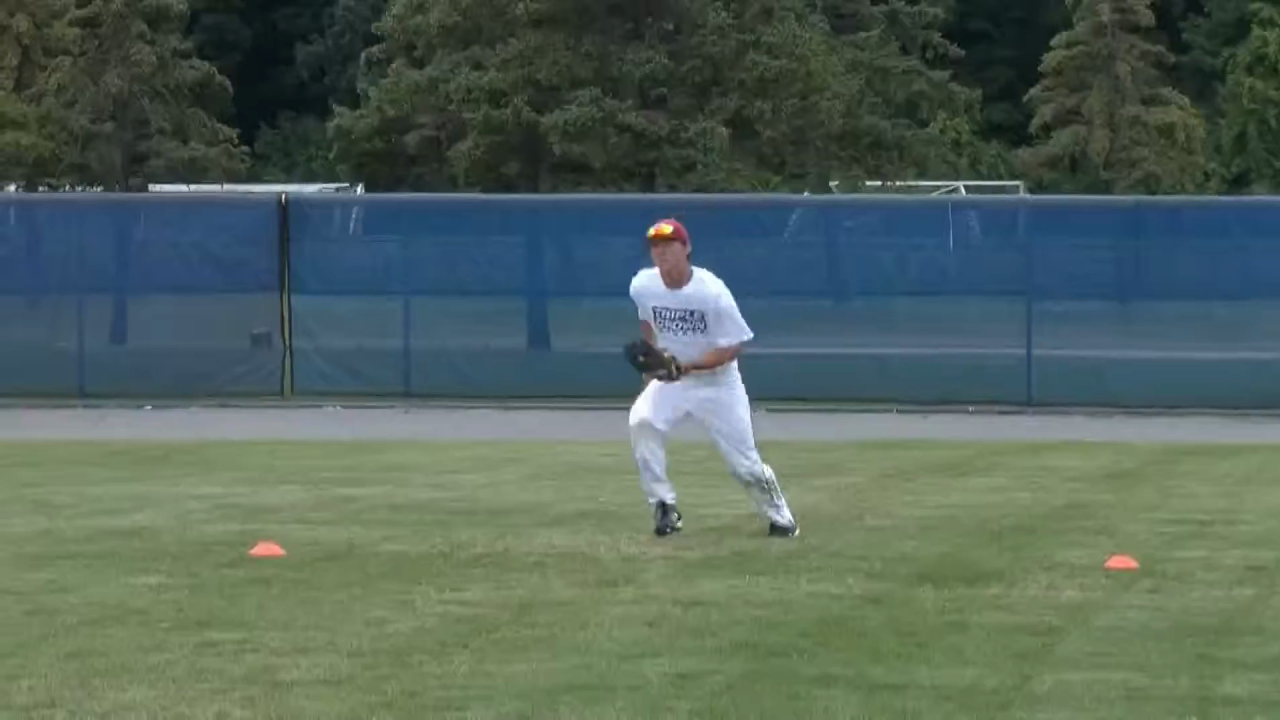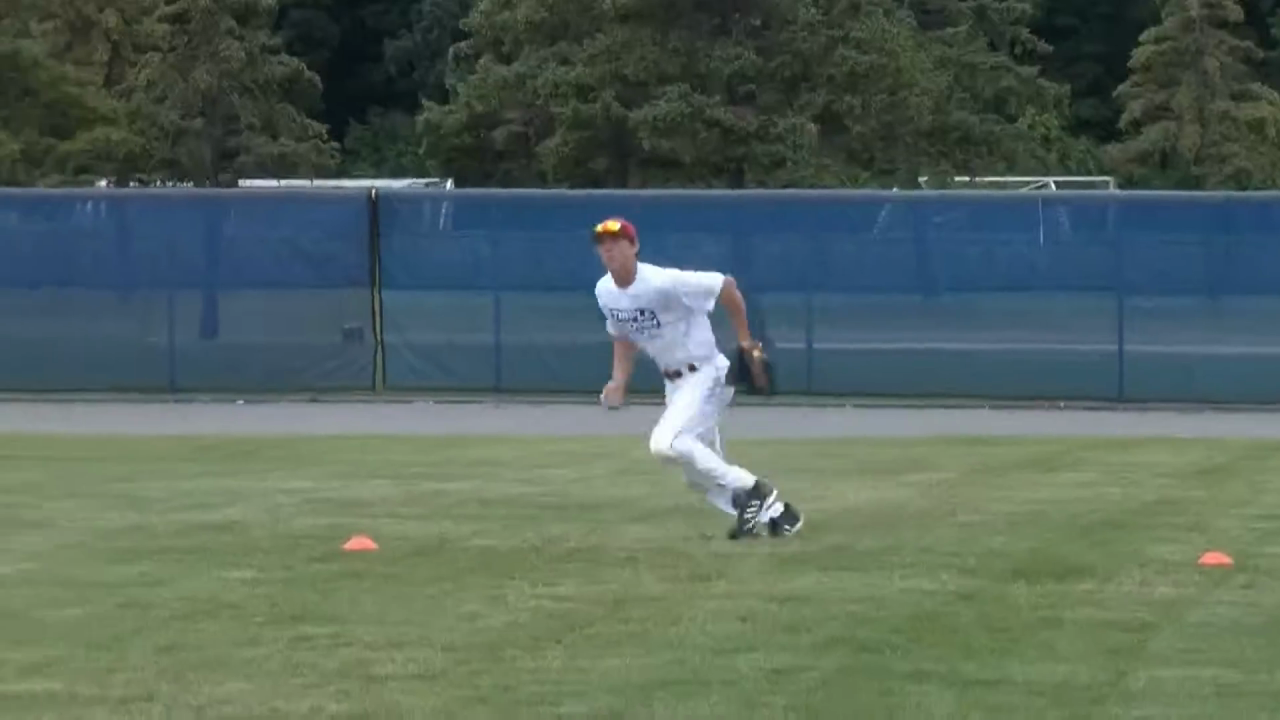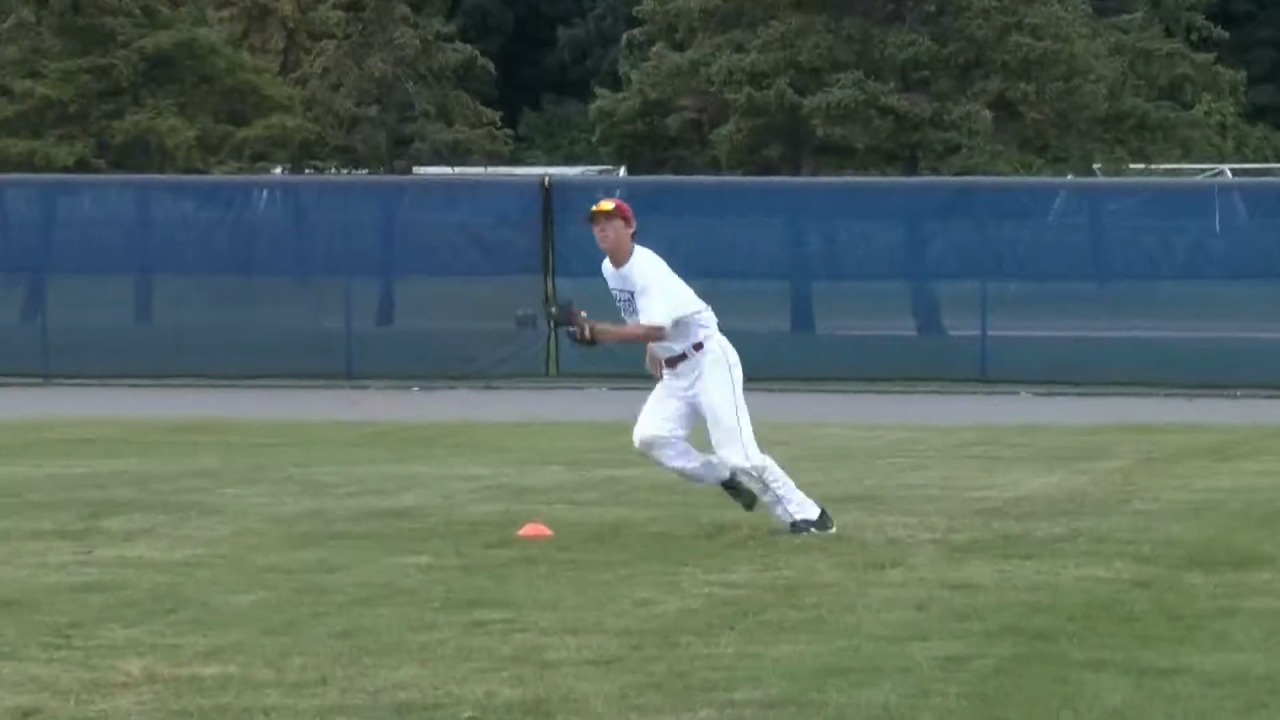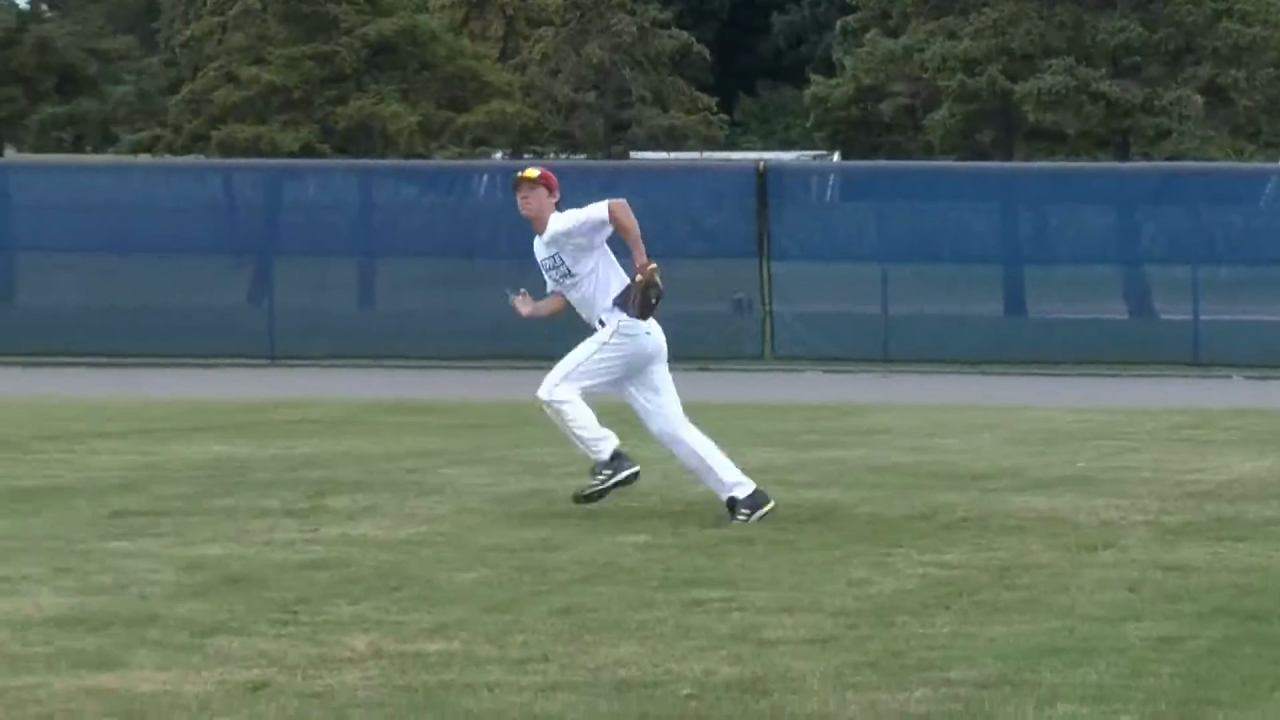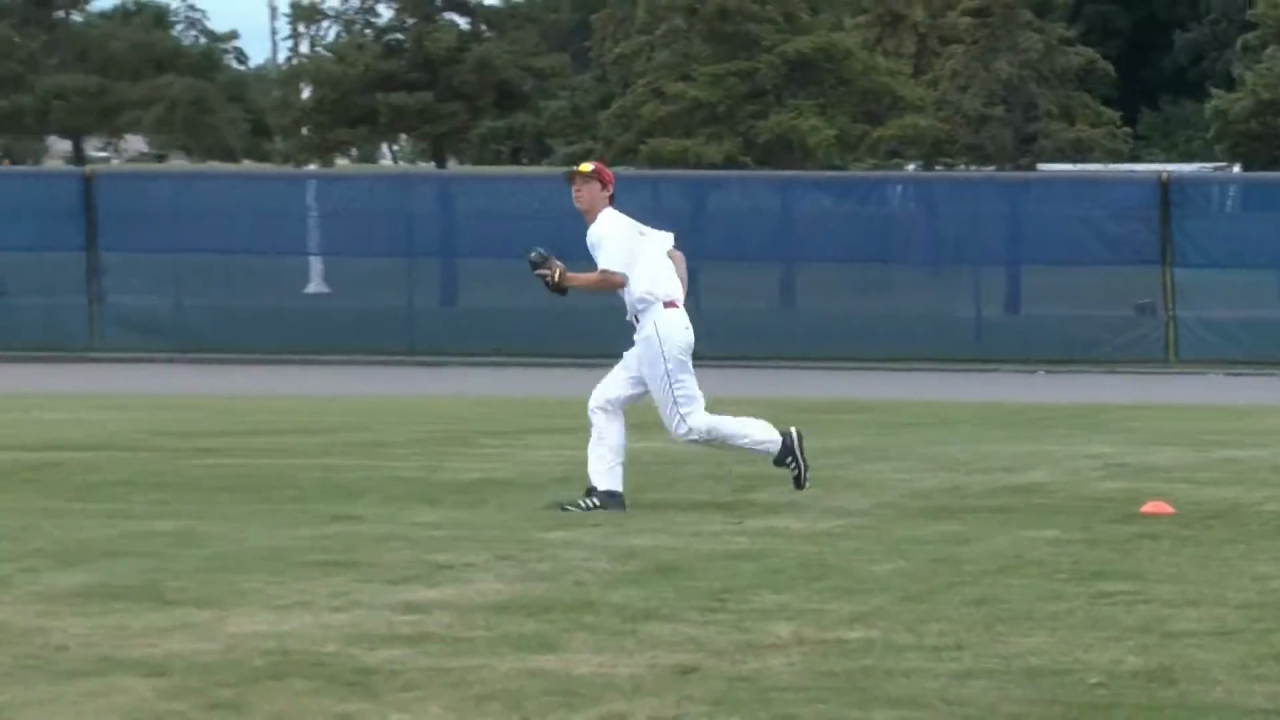
dt=0.3s
person 1, frame 1
left shoulder: (714, 293)
right shoulder: (642, 285)
left elbow: (732, 351)
left wrist: (683, 366)
left hip: (718, 381)
right hip: (672, 379)
left knee: (745, 466)
right knee: (641, 421)
left ankle: (780, 517)
right ankle: (663, 505)
person 1, frame 2
left shoulder: (663, 282)
right shoulder: (603, 289)
left elbow: (727, 286)
left wrist: (745, 342)
right wrist: (618, 381)
left hip: (705, 375)
right hip: (676, 383)
left knee: (668, 445)
right knee: (699, 468)
left ankle: (748, 490)
right ankle: (775, 514)
person 1, frame 3
left shoulder: (646, 270)
right shoulder: (610, 268)
left elbow: (655, 330)
left wrist: (599, 332)
left hip: (710, 361)
right hip: (676, 371)
left knee: (736, 455)
right knee: (649, 438)
left ankle: (807, 516)
right ankle: (727, 479)
person 1, frame 4
left shoulder: (567, 225)
right shoulder: (540, 245)
left elbow: (618, 206)
right elbow: (562, 297)
left wrist: (643, 265)
right wrist: (534, 310)
left hip: (628, 330)
right hip: (619, 331)
left knee: (554, 391)
right knee: (670, 426)
left ankle: (612, 460)
right ankle: (745, 495)
person 1, frame 5
left shoulder: (605, 227)
right shoulder: (625, 226)
left elbow: (614, 278)
right elbow: (676, 256)
left wrist: (564, 279)
right wrist: (676, 304)
left hip: (659, 330)
right hip: (656, 333)
left knee: (686, 424)
right knee: (603, 403)
left ankle: (778, 443)
right ankle: (607, 492)
